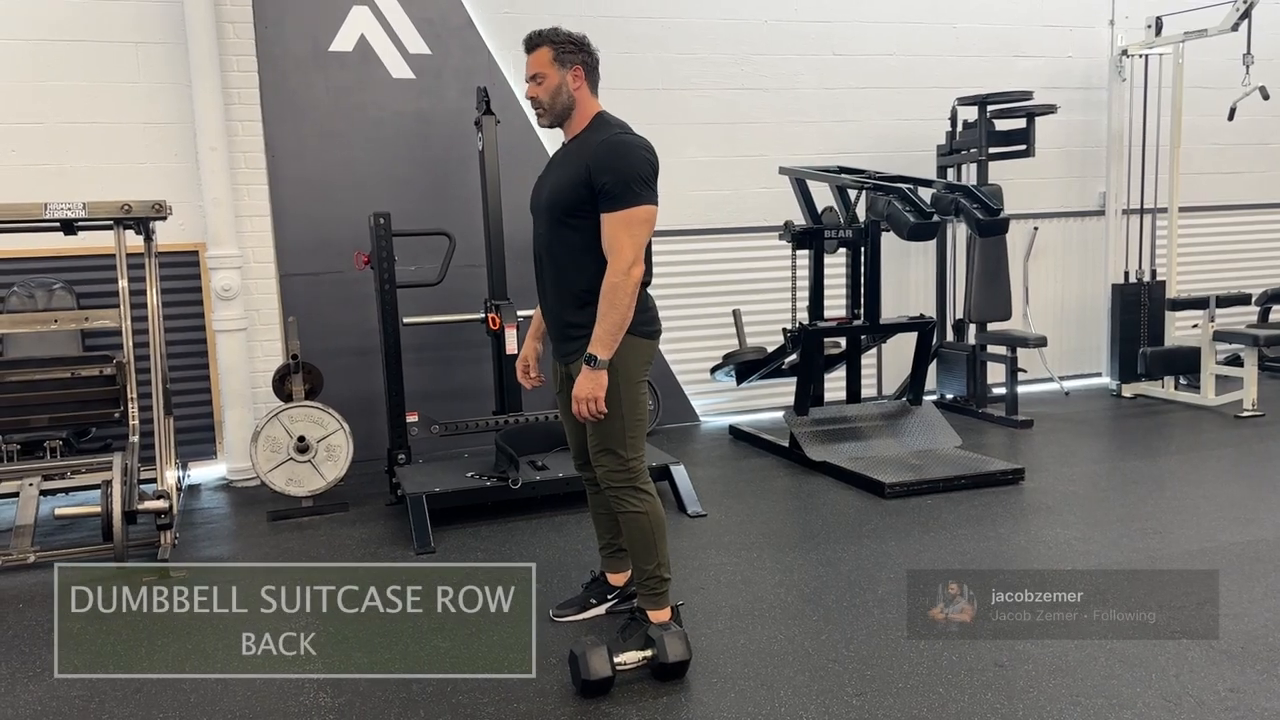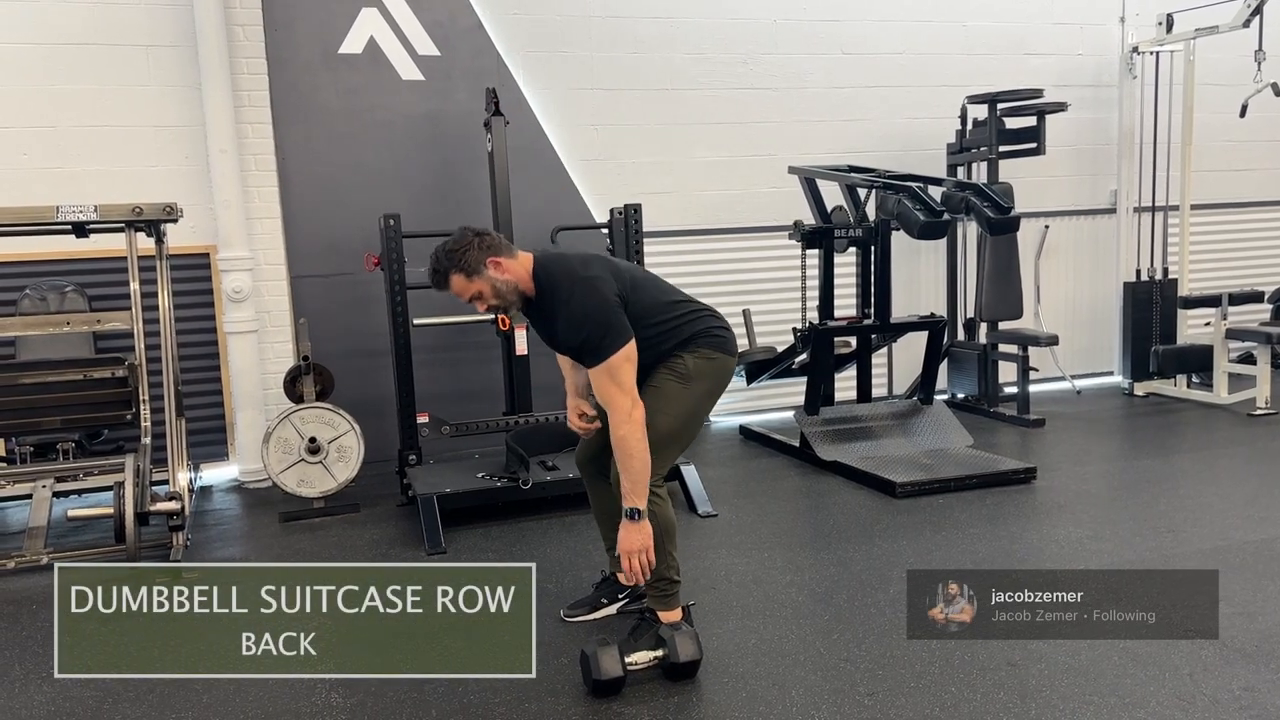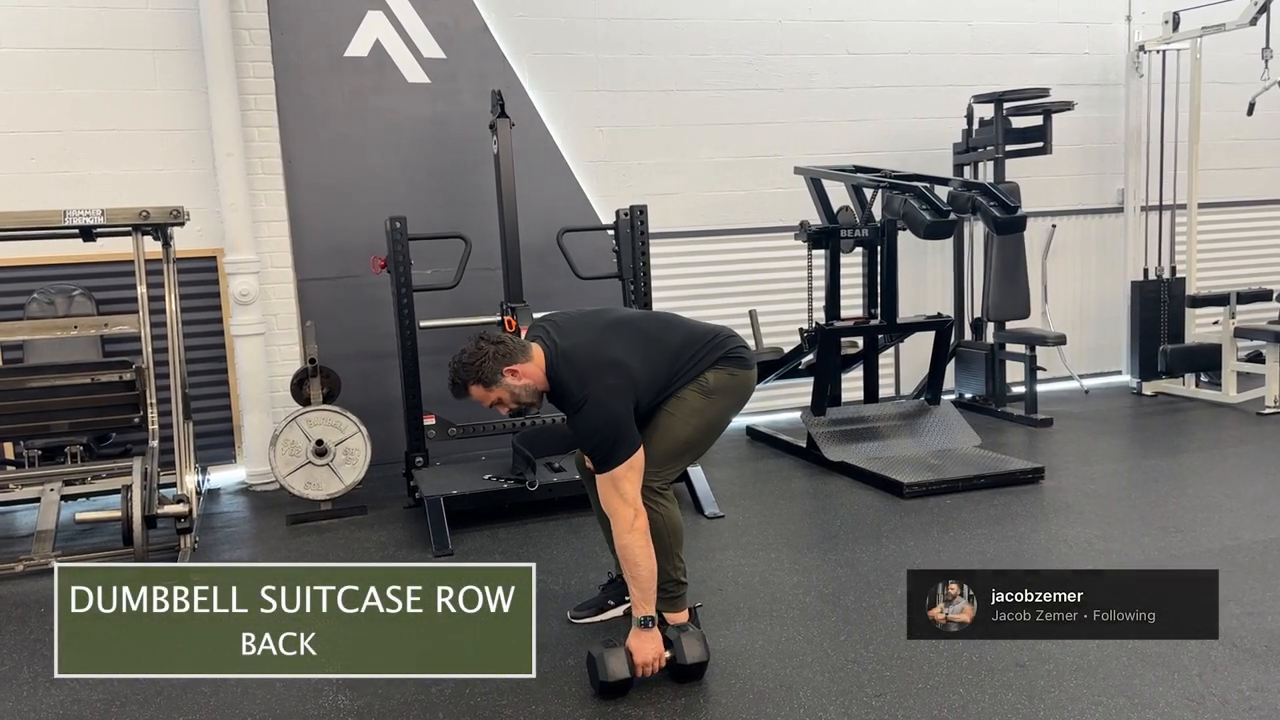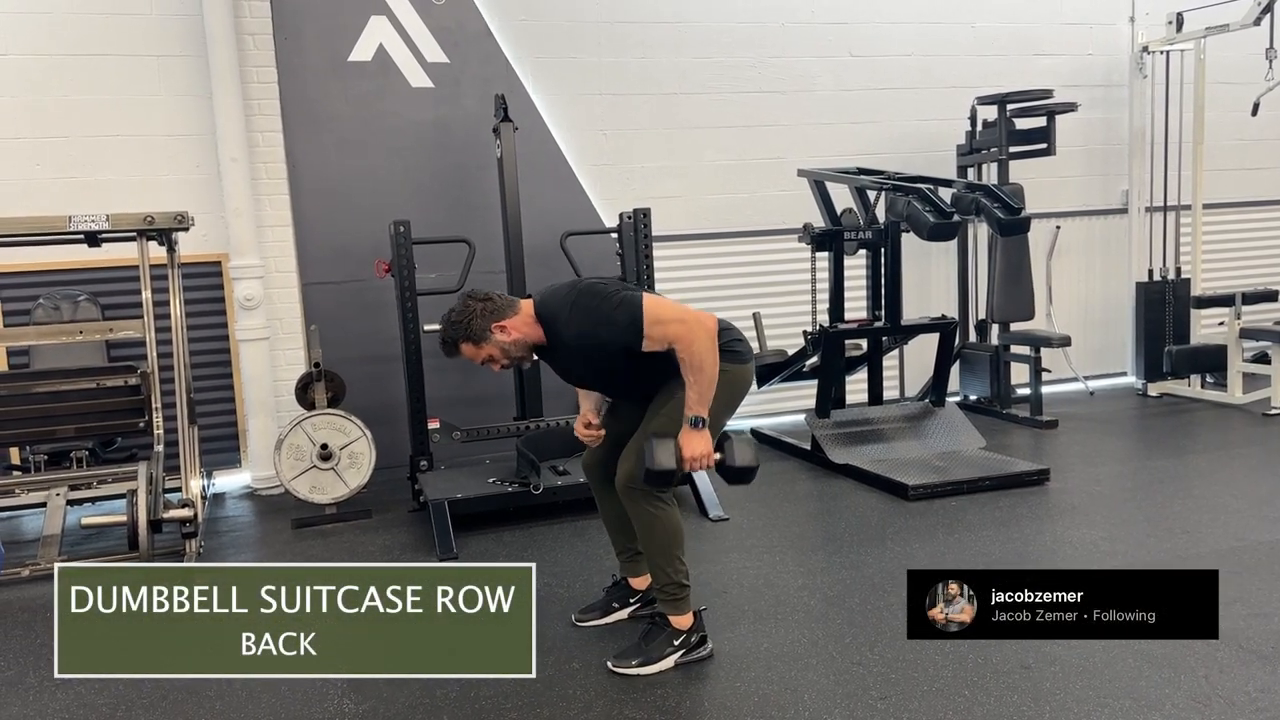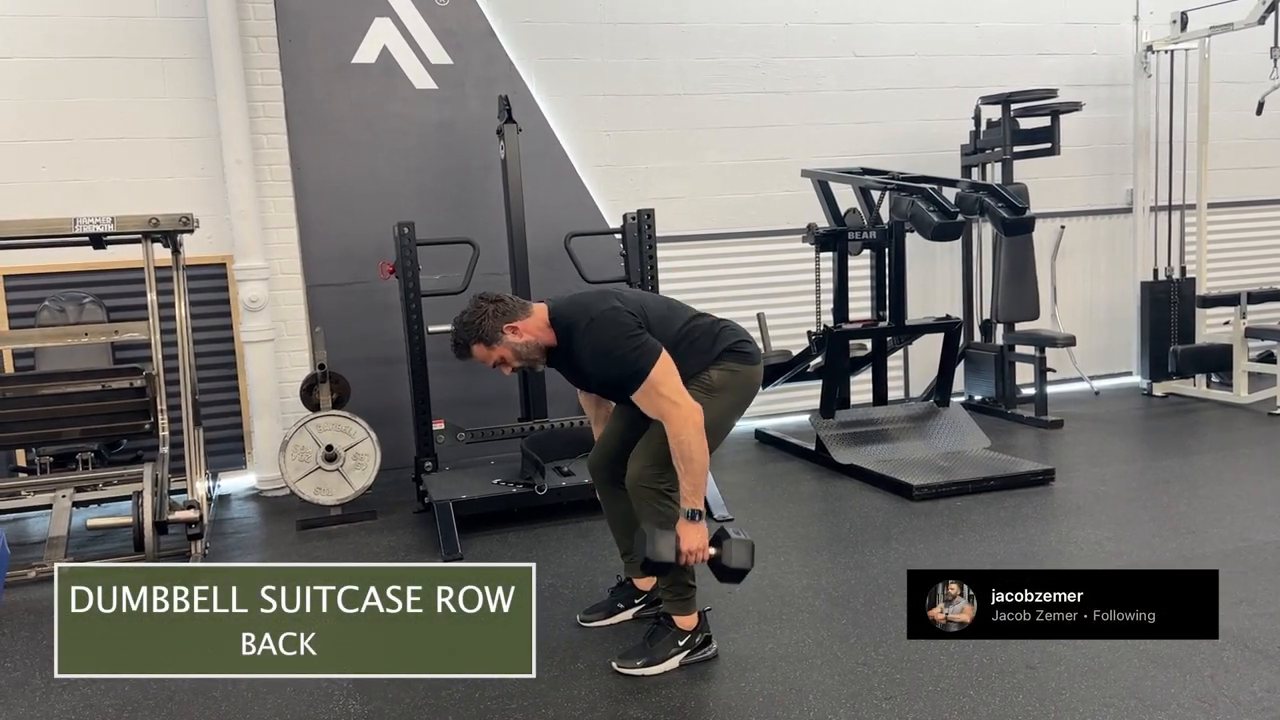
dt=0.7s
person 1, frame 1
left shoulder: (619, 151)
right shoulder: (567, 155)
left elbow: (626, 267)
left wrist: (597, 363)
right wrist: (536, 336)
left hip: (611, 345)
right hip: (573, 343)
left knee: (622, 475)
right knee: (591, 469)
left ankle: (658, 612)
right ankle: (617, 580)
person 1, frame 2
left shoulder: (581, 293)
right shoulder: (533, 288)
left elbow: (626, 411)
right elbow: (571, 341)
left wrist: (634, 516)
right wrist: (575, 395)
left hip: (700, 351)
right hip: (649, 357)
left knee: (640, 476)
right knee: (592, 462)
left ankle: (669, 614)
right ankle: (626, 581)
person 1, frame 3
left shoulder: (596, 395)
right shoulder: (537, 343)
left elbow: (628, 517)
left wrist: (644, 625)
right wrist: (595, 444)
left hip: (723, 370)
right hip: (672, 364)
left knee: (647, 480)
right knee: (593, 464)
left ankle: (676, 618)
right ankle: (631, 584)
person 1, frame 4
left shoulder: (582, 315)
right shoulder: (545, 330)
left elbow: (698, 326)
right elbow: (589, 364)
left wrist: (695, 423)
right wrist: (589, 411)
left hip: (719, 363)
left knee: (638, 478)
right knee: (599, 463)
left ankle: (682, 626)
right ankle: (639, 586)
person 1, frame 5
left shoulder: (598, 332)
right shoulder: (556, 328)
left elbow: (683, 415)
right elbow: (595, 387)
left wrist: (692, 516)
right wrist: (606, 444)
left hip: (728, 366)
left knee: (648, 477)
right knee: (605, 466)
left ankle: (688, 628)
right ankle: (644, 586)
